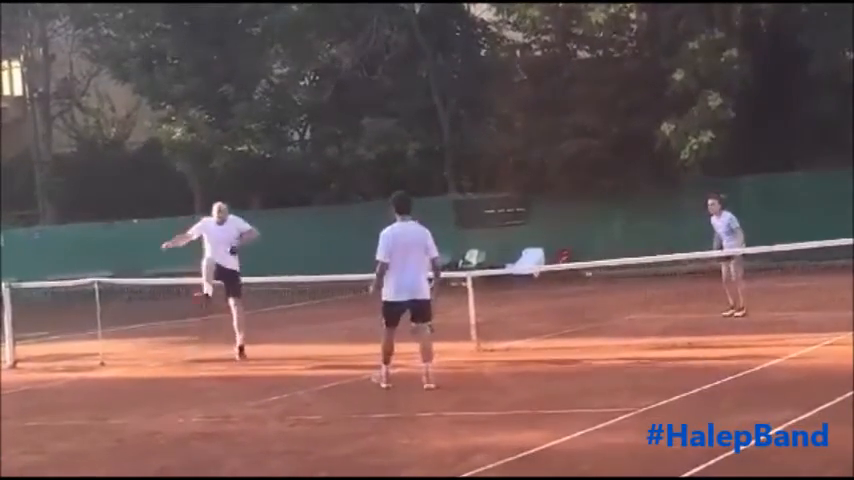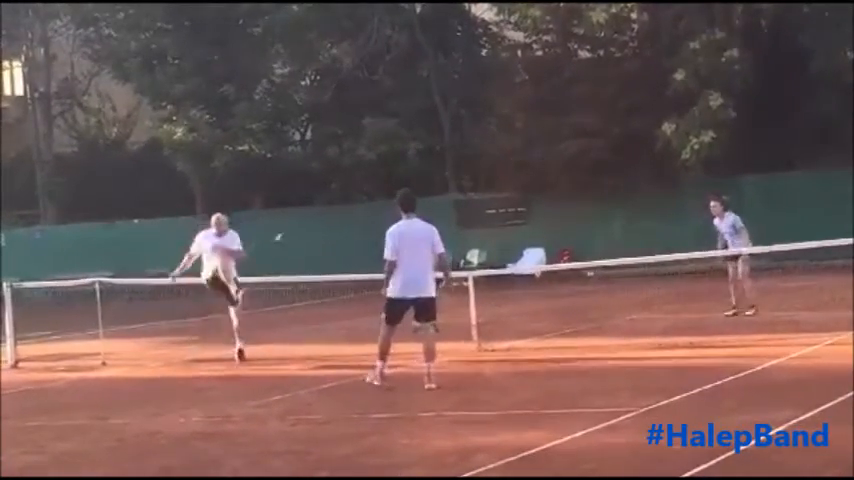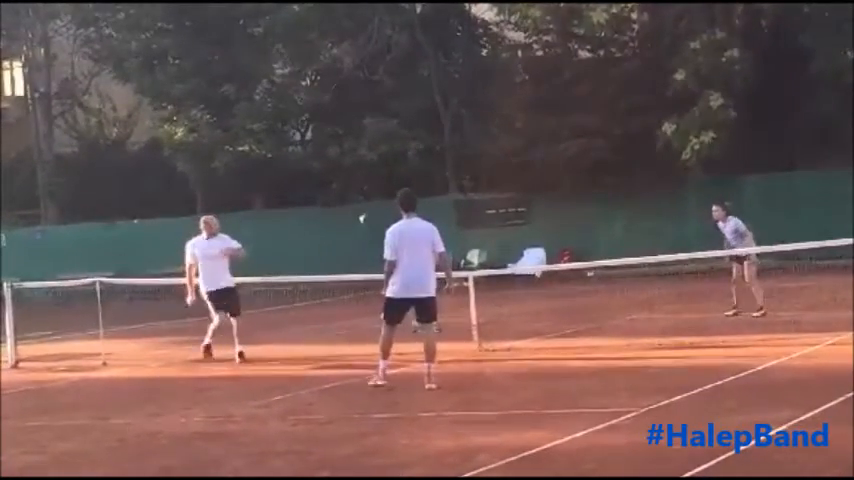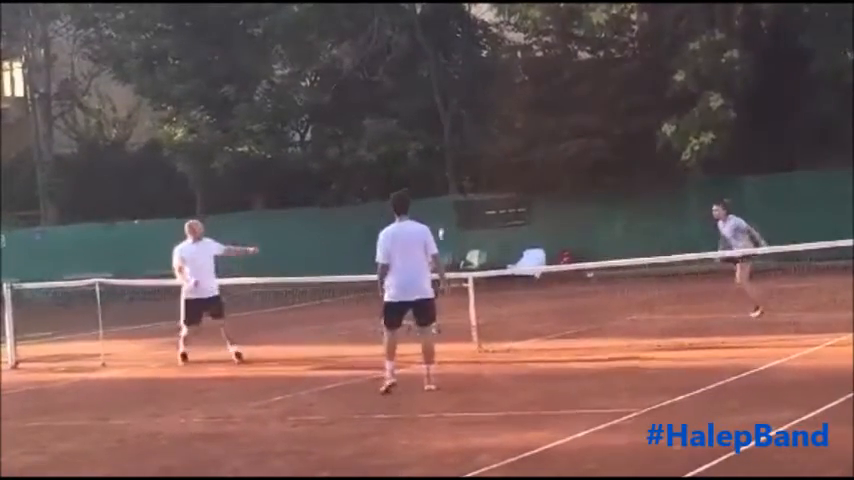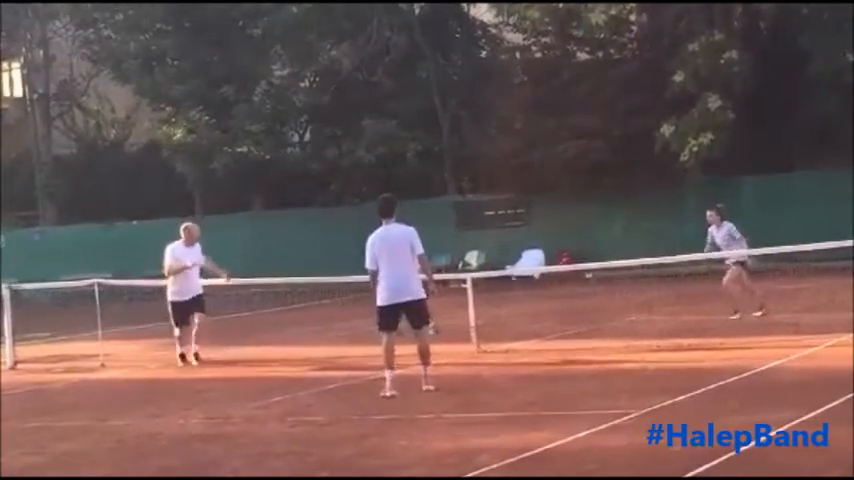
dt=0.2s
person 1, frame 1
left shoulder: (388, 233)
right shoulder: (423, 232)
left elbow: (383, 264)
right elbow: (435, 262)
left wrist: (376, 284)
right wrist: (436, 281)
left hip: (394, 292)
right hip: (420, 291)
left knee: (389, 332)
right knee: (423, 331)
left ankle: (384, 376)
right ankle: (428, 377)
person 1, frame 2
left shoulder: (394, 231)
right shoulder: (430, 229)
left elbow: (391, 263)
right elbow: (442, 258)
left wrist: (386, 284)
right wrist: (447, 278)
left hip: (399, 289)
right hip: (425, 289)
left knee: (387, 329)
right knee: (427, 330)
left ankle: (379, 372)
right ankle: (429, 376)
person 1, frame 3
left shoulder: (394, 230)
right shoulder: (430, 228)
left elbow: (390, 263)
right elbow: (443, 257)
left wrist: (385, 285)
right wrist: (449, 278)
left hip: (399, 289)
right hip: (426, 289)
left knee: (388, 329)
right knee: (428, 330)
left ankle: (381, 373)
right ankle: (430, 377)
person 1, frame 4
left shoulder: (386, 234)
right shoulder: (423, 230)
left elbow: (383, 266)
right elbow: (435, 258)
left wrist: (381, 285)
right wrist: (443, 280)
left hip: (395, 292)
right hip: (422, 290)
left knee: (390, 332)
right knee: (426, 332)
left ankle: (389, 374)
right ankle: (429, 378)
person 1, frame 5
left shoulder: (373, 239)
right shoulder: (409, 231)
left elbow: (372, 272)
right elbow: (422, 259)
left wrist: (376, 288)
right wrist: (431, 281)
left hip: (387, 295)
right hip: (413, 292)
left knee: (388, 337)
right knee: (421, 334)
left ankle: (389, 385)
right ankle: (427, 380)
person 2, frame 1
left shoulder: (234, 221)
right shoulder: (205, 223)
left elbow: (254, 233)
right elbow: (186, 237)
left wrist: (241, 241)
right wrist: (171, 243)
left hip: (231, 268)
right hip: (213, 265)
left knee: (236, 304)
right knee: (209, 261)
left ankle: (240, 343)
right ankle: (207, 293)
person 2, frame 2
left shoulder: (232, 236)
right shoulder: (203, 237)
left elbow: (241, 255)
right elbow: (192, 255)
left wrist: (225, 249)
right wrist: (179, 270)
left hip: (230, 278)
right hip: (212, 278)
left knee: (235, 312)
right knee: (220, 260)
left ankle: (239, 347)
right ankle: (235, 291)
person 2, frame 3
left shoulder: (224, 239)
right shoulder: (193, 244)
left elbow: (242, 252)
right elbow: (190, 268)
left wrist: (232, 251)
right wrist: (191, 292)
left hip: (227, 285)
right hip: (210, 288)
left knee: (235, 319)
right knee: (219, 319)
left ankle: (238, 349)
right ankle: (207, 342)
person 2, frame 4
left shoulder: (209, 243)
right shoulder: (180, 250)
left elbow: (227, 250)
right elbow: (178, 272)
left wrist: (248, 250)
right wrist: (188, 281)
left hip: (211, 292)
right hip: (191, 295)
left knee: (221, 322)
right knee: (188, 327)
left ankle: (234, 350)
right ankle: (182, 350)
person 2, frame 5
left shoulder: (196, 246)
right shoulder: (172, 249)
left elbow: (204, 261)
right elbow: (168, 272)
left wrist: (220, 272)
right wrist: (187, 266)
left hip: (195, 292)
right hip: (177, 295)
left knee: (199, 320)
right knee: (181, 328)
left ankle: (194, 350)
right ankle: (181, 352)
person 3, frame 1
left shoulder: (729, 217)
right shoulder: (713, 220)
left elbow: (740, 233)
left wrist: (738, 250)
right wrist: (715, 250)
right hip: (725, 251)
left knee: (736, 279)
right knee: (726, 280)
left ankle: (742, 307)
right ankle: (733, 306)
person 3, frame 2
left shoulder: (732, 217)
right shoulder: (716, 222)
left elbow: (744, 233)
left wrist: (745, 249)
right wrist: (720, 250)
left knee: (742, 277)
right knee: (732, 279)
left ankle: (752, 305)
right ankle: (735, 307)
person 3, frame 3
left shoulder: (734, 222)
right shoulder: (720, 225)
left elbow: (748, 235)
left wrist: (752, 253)
right hip: (737, 253)
left knee: (750, 280)
right knee: (734, 280)
left ankle: (761, 307)
right ankle: (735, 307)
person 3, frame 4
left shoulder: (735, 220)
right shoulder: (720, 224)
left elbow: (751, 231)
left wrist: (761, 242)
left knee: (741, 281)
right knee: (740, 281)
left ankle: (758, 306)
right ankle: (757, 305)
person 3, frame 5
left shoulder: (729, 227)
right shoulder: (711, 230)
left elbow: (742, 241)
right elbow: (710, 245)
left hip: (739, 259)
right hip: (730, 260)
left knee: (726, 283)
right knee: (746, 286)
left ankle: (737, 310)
right ankle: (761, 307)
